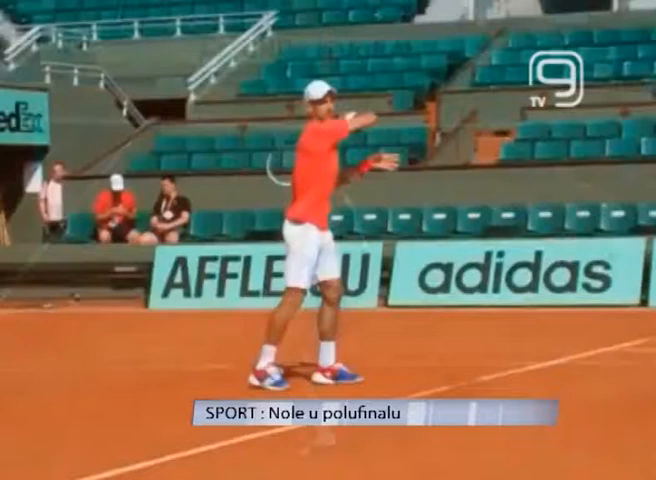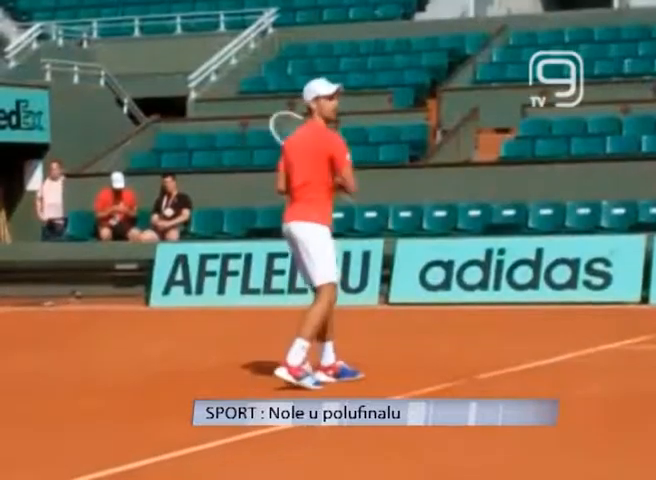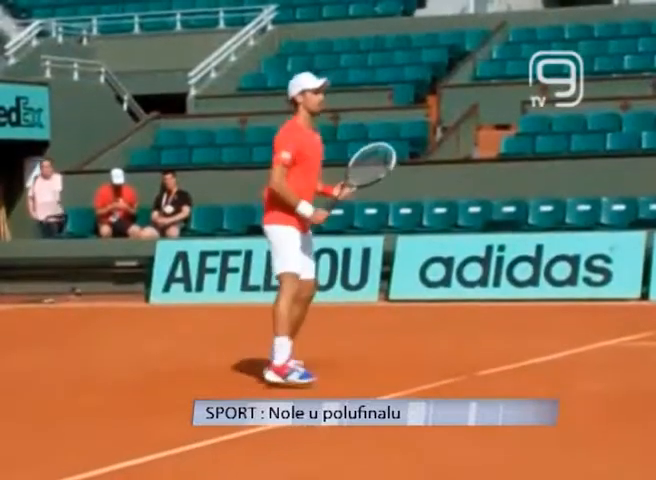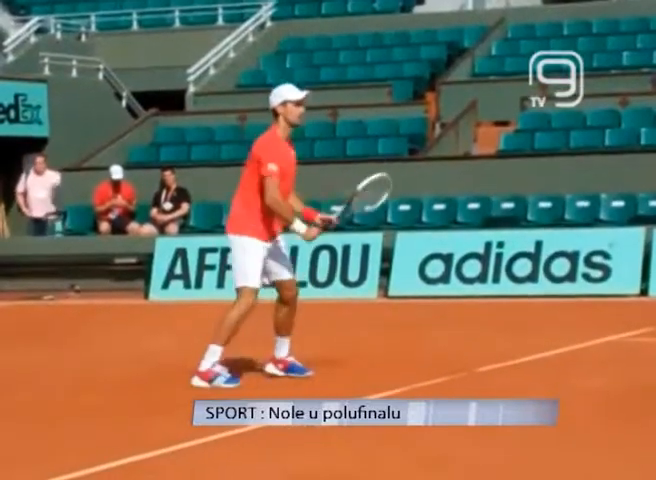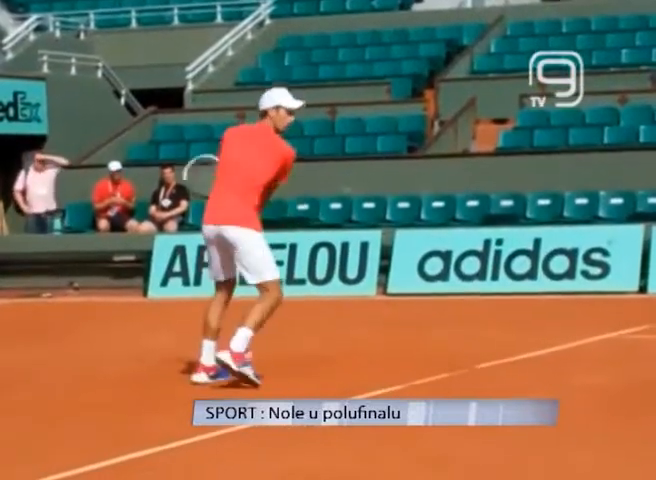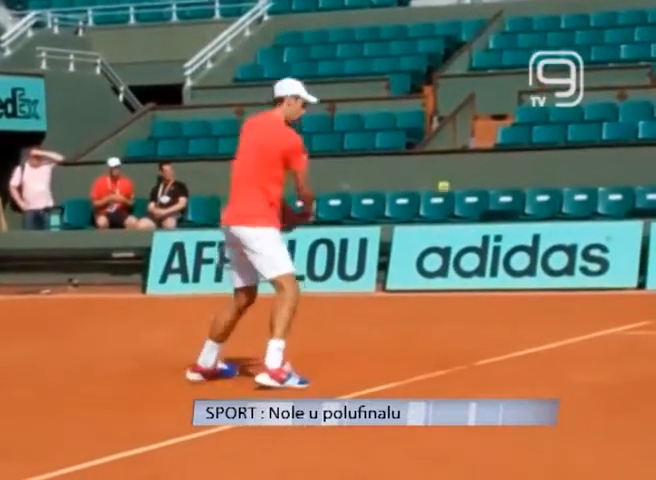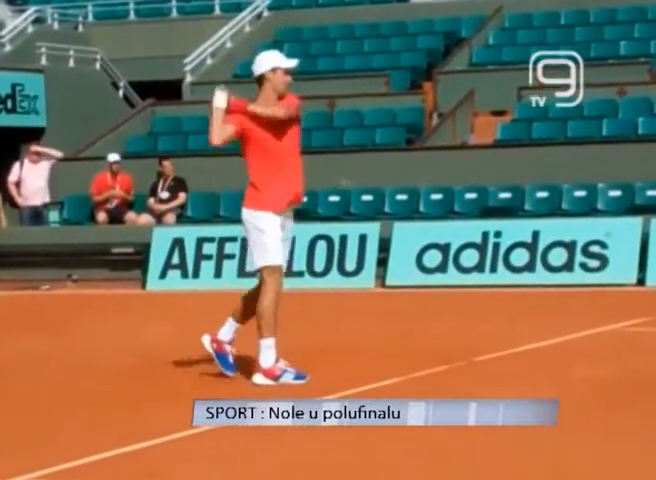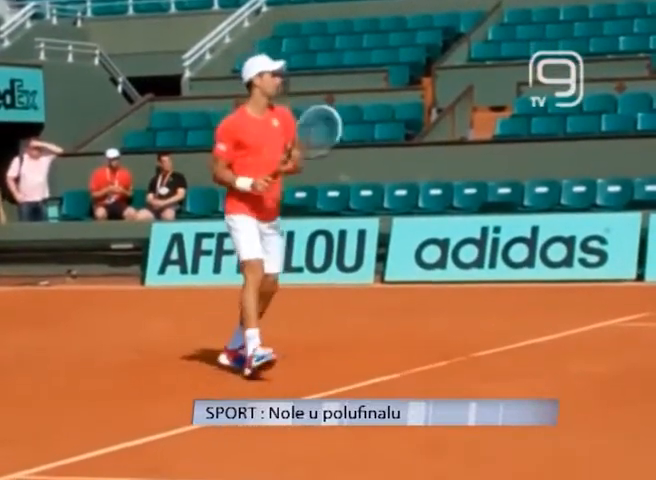
dt=0.4s
person 1, frame 1
left shoulder: (325, 135)
right shoulder: (316, 132)
left elbow: (336, 178)
right elbow: (367, 121)
left wrist: (369, 163)
right wrist: (350, 119)
left hip: (318, 226)
right hip: (302, 225)
left knee: (333, 293)
right knee: (294, 297)
left ankle: (327, 365)
right ankle: (263, 366)
person 1, frame 2
left shoulder: (291, 139)
right shoulder: (332, 138)
left elbow: (281, 186)
right elbow: (349, 185)
right wrist: (341, 184)
left hip: (294, 221)
right hip: (312, 222)
left knee: (327, 292)
right knee: (326, 295)
left ankle: (329, 364)
right ankle: (295, 363)
person 1, frame 3
left shoulder: (313, 135)
right shoulder: (289, 134)
right elbow: (276, 183)
left wrist: (333, 191)
right wrist: (308, 210)
left hip: (301, 225)
right hip: (281, 221)
left knee: (305, 293)
right knee: (289, 286)
left ankle: (284, 360)
right ankle: (279, 363)
person 1, frame 4
left shoulder: (283, 146)
right shoulder: (271, 147)
left elbow: (286, 195)
right elbow: (271, 199)
left wrist: (312, 216)
right wrist: (299, 227)
left hip: (268, 233)
right hip: (248, 231)
left knee: (289, 292)
right knee: (247, 300)
left ankle: (281, 358)
right ankle: (207, 368)
person 1, frame 5
left shoulder: (232, 133)
right shoulder: (286, 152)
left hip: (211, 221)
right hip: (241, 224)
left knee: (223, 289)
right knee: (273, 292)
left ankle: (206, 364)
right ankle: (236, 350)
person 1, frame 6
left shoulder: (252, 123)
right shoulder: (289, 138)
right elbow: (303, 190)
left wrist: (285, 212)
right wrist: (307, 209)
left hip: (237, 222)
right hip: (255, 225)
left knee: (245, 297)
right knee: (289, 290)
left ankle: (207, 362)
right ankle: (273, 367)
person 1, frame 7
left shoulder: (290, 102)
right shoulder: (238, 115)
left elbow: (280, 114)
right elbow: (215, 141)
left wrist: (243, 106)
right wrist: (220, 104)
left hip: (285, 209)
right hip: (260, 210)
left knee: (267, 285)
right knee: (272, 281)
left ankle: (222, 338)
right ankle: (268, 365)
person 1, frame 8
left shoulder: (285, 117)
right shoulder: (231, 125)
left elbow: (294, 155)
right elbow: (218, 171)
left wrist: (290, 164)
right wrist: (248, 183)
left hip: (270, 214)
right hip: (242, 211)
left knee: (268, 285)
right knee: (254, 273)
left ankle: (236, 348)
right ankle: (252, 350)
